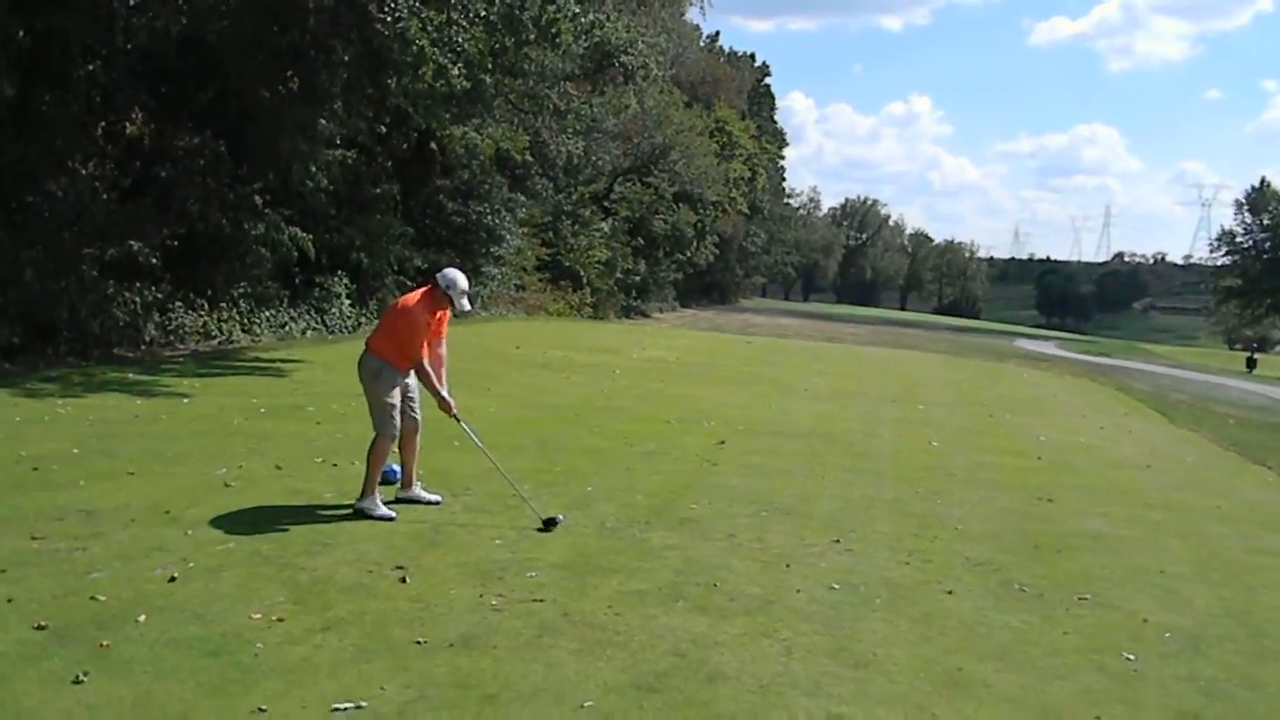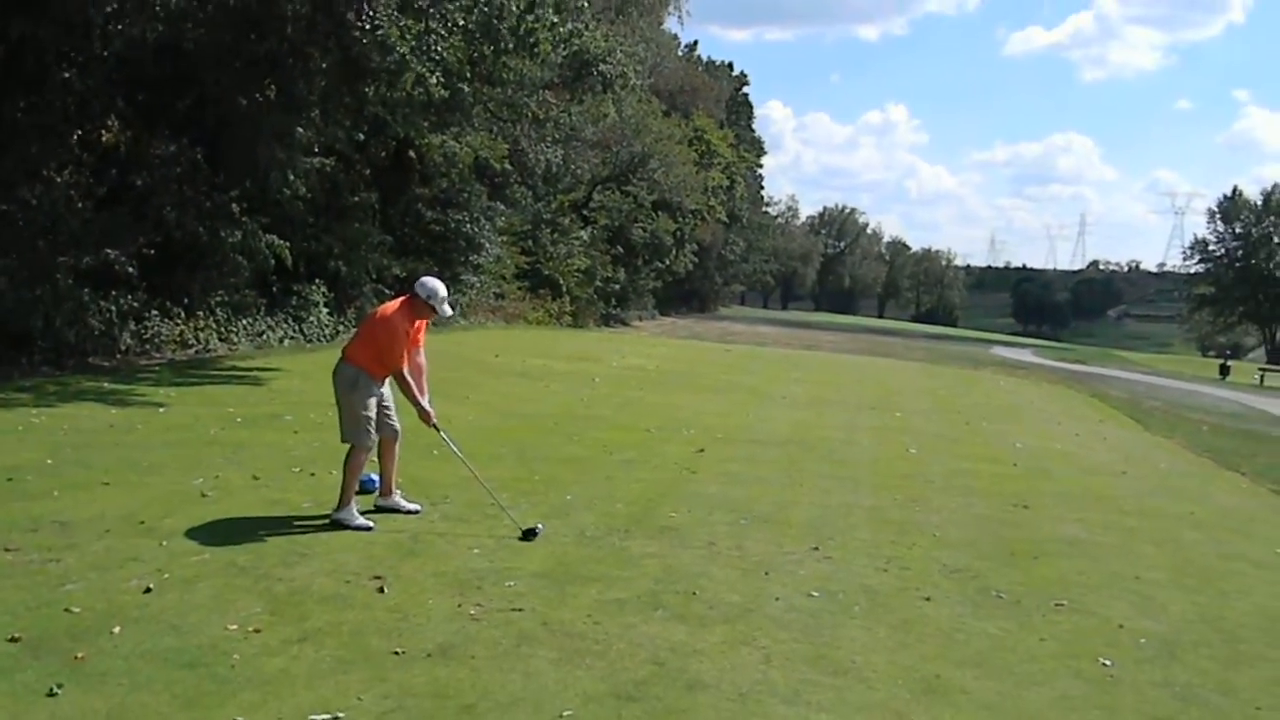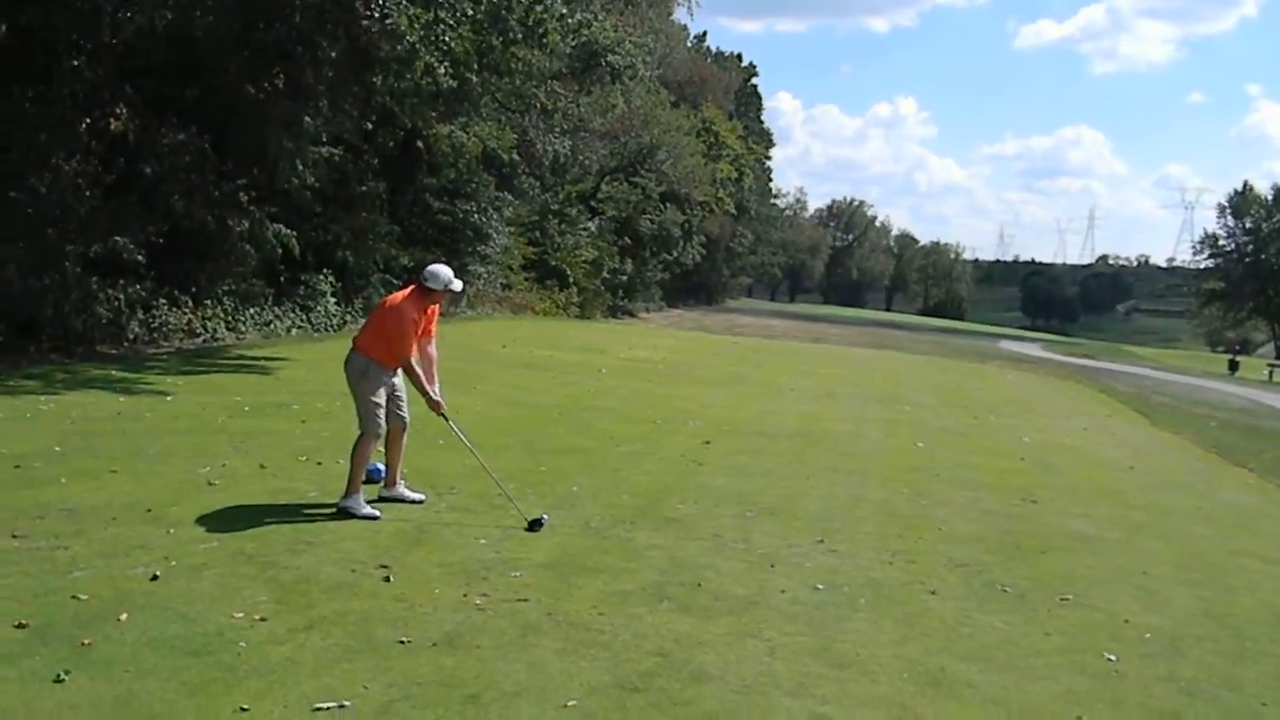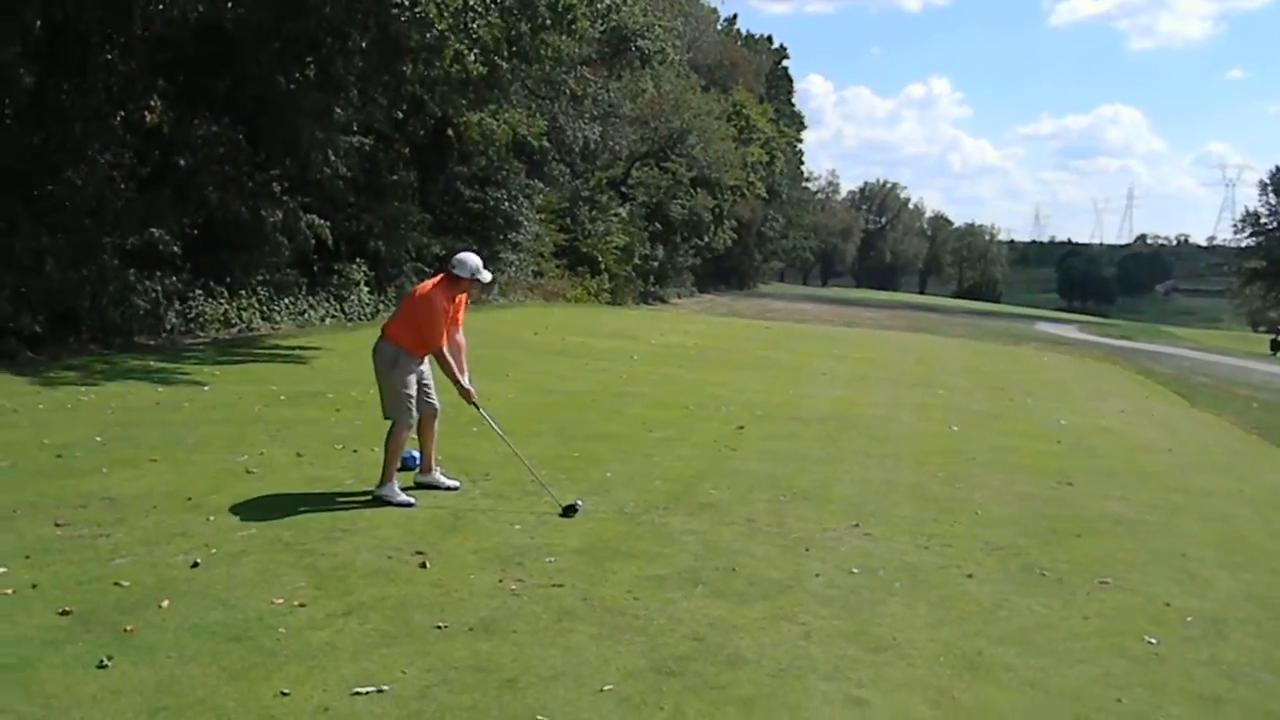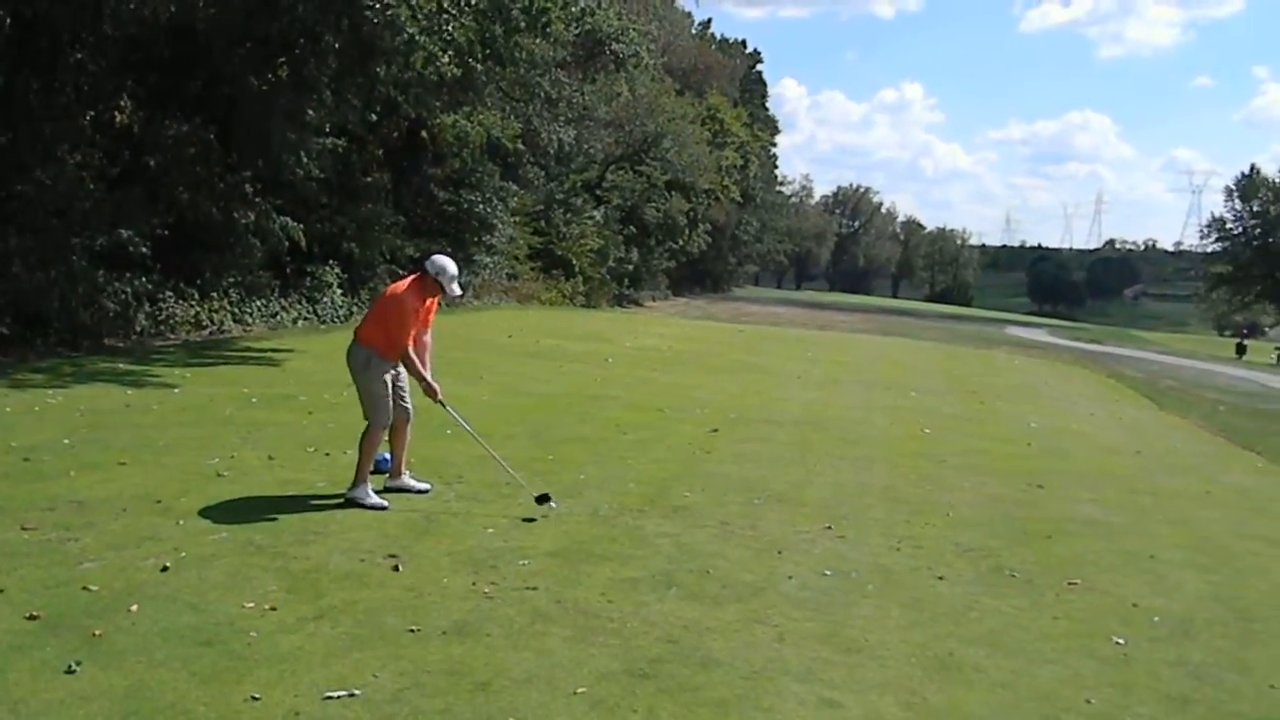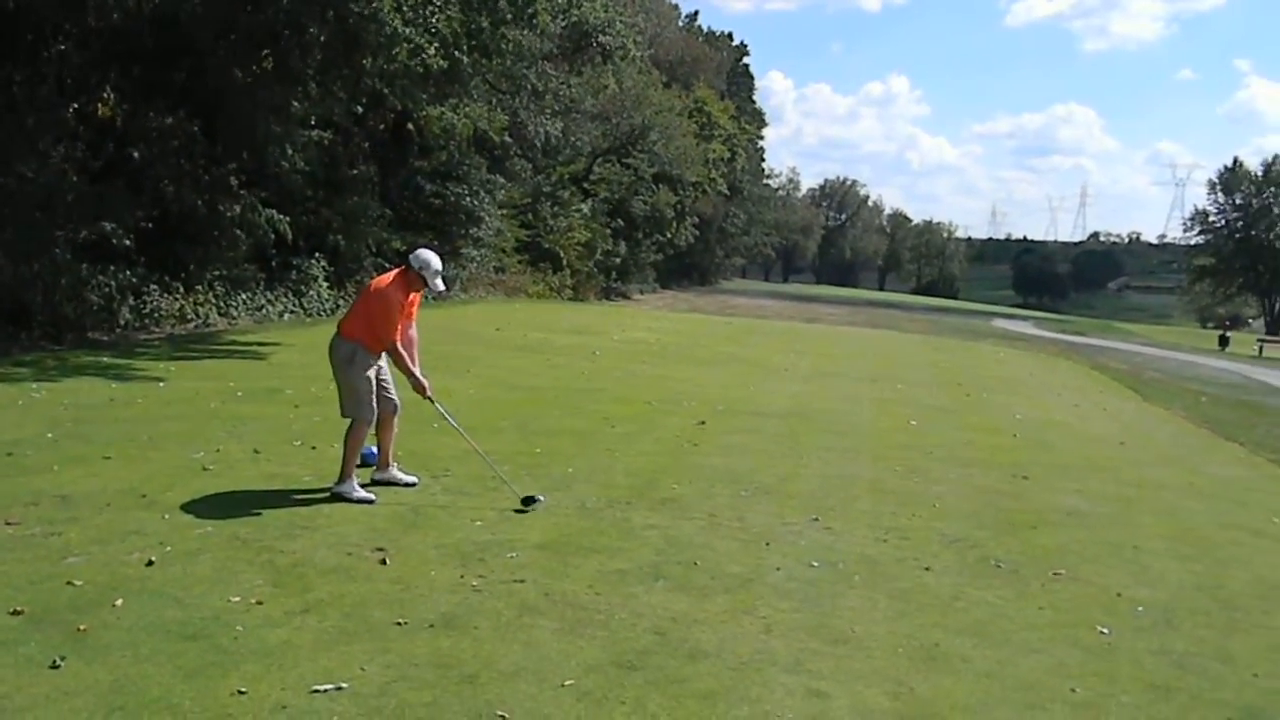
dt=0.3s
person 1, frame 1
left shoulder: (440, 308)
right shoulder: (413, 310)
left elbow: (438, 347)
right elbow: (421, 363)
left wrist: (443, 388)
right wrist: (440, 397)
left hip: (402, 368)
right hip: (380, 367)
left knee: (412, 426)
right knee: (389, 431)
left ankle: (409, 487)
right ankle: (367, 498)
person 1, frame 2
left shoulder: (418, 317)
right shoulder: (393, 320)
left elbow: (417, 356)
right elbow: (400, 372)
left wrist: (424, 398)
right wrist: (420, 406)
left hip: (376, 377)
right hip: (355, 377)
left knee: (391, 434)
right knee: (364, 442)
left ankle: (388, 495)
right ankle: (344, 509)
person 1, frame 3
left shoulder: (430, 306)
right shoulder: (403, 310)
left elbow: (428, 346)
right elbow: (409, 362)
left wrist: (435, 387)
right wrist: (428, 396)
left hip: (389, 367)
right hip: (367, 366)
left knee: (399, 425)
right knee: (373, 429)
left ankle: (392, 486)
right ankle: (351, 497)
person 1, frame 4
left shoulder: (458, 293)
right shoulder: (433, 299)
left elbow: (456, 335)
right elbow: (439, 350)
left wrist: (465, 376)
right wrist: (460, 385)
left hip: (415, 355)
right hip: (395, 354)
left knee: (430, 412)
right knee: (405, 419)
left ankle: (428, 472)
right ankle: (386, 485)
person 1, frame 5
left shoulder: (430, 295)
right shoulder: (403, 298)
left elbow: (423, 335)
right elbow: (405, 350)
left wrist: (427, 376)
right wrist: (425, 382)
left hip: (390, 357)
right hip: (369, 356)
left knee: (403, 416)
right knee: (381, 420)
left ankle: (397, 476)
right ankle: (359, 487)
person 1, frame 6
left shoulder: (413, 288)
right shoulder: (388, 293)
left elbow: (409, 329)
right elbow: (393, 346)
left wrist: (417, 370)
right wrist: (414, 378)
left hip: (373, 351)
right hip: (352, 350)
left knee: (389, 407)
right knee: (365, 415)
left ankle: (385, 468)
right ankle: (345, 482)
